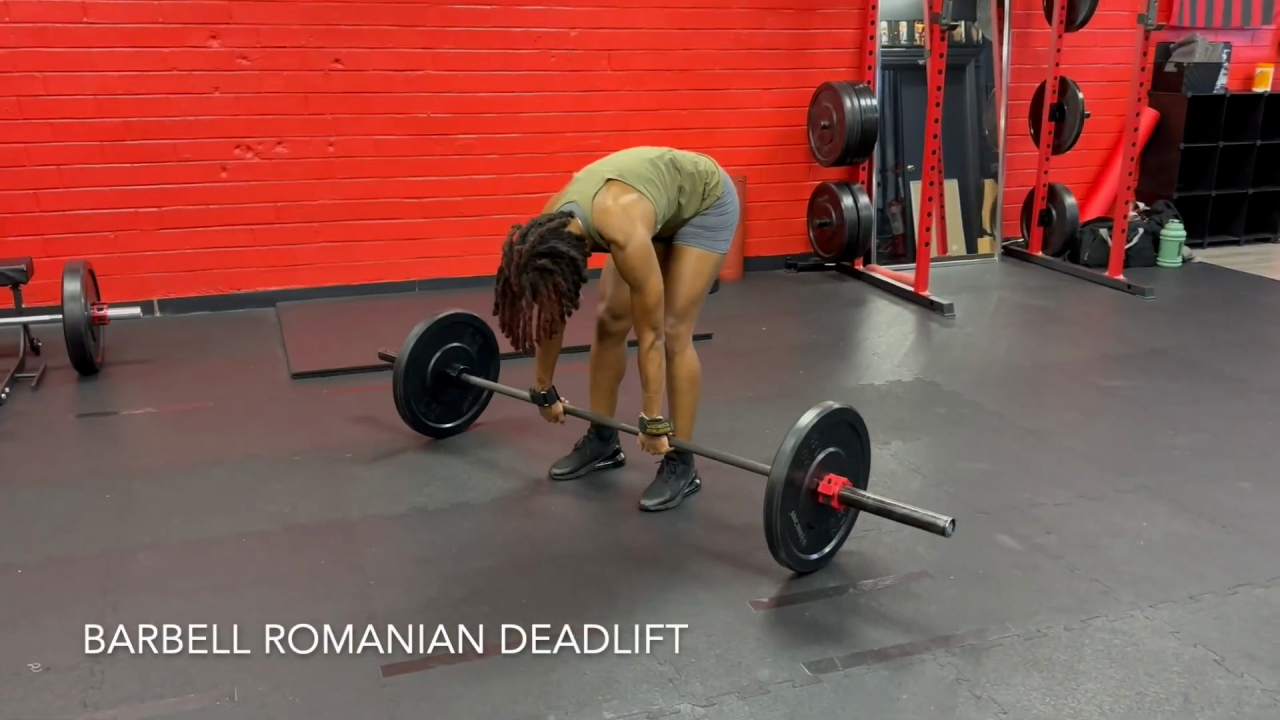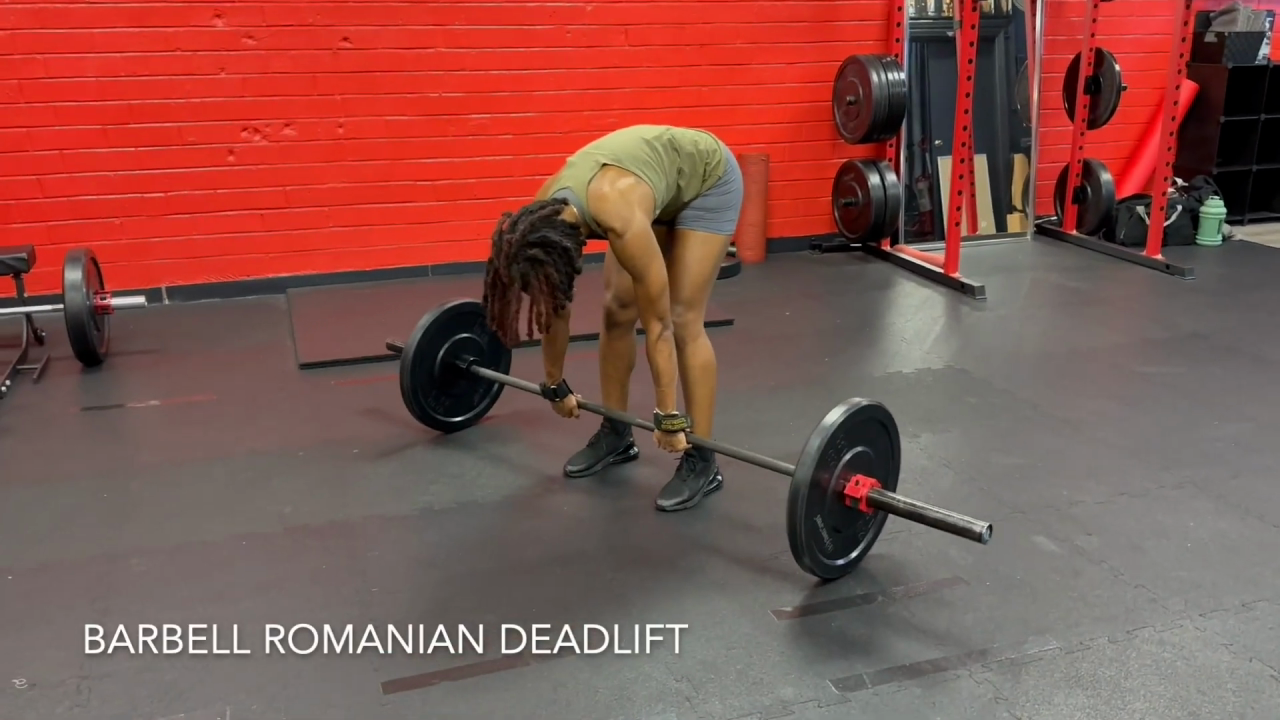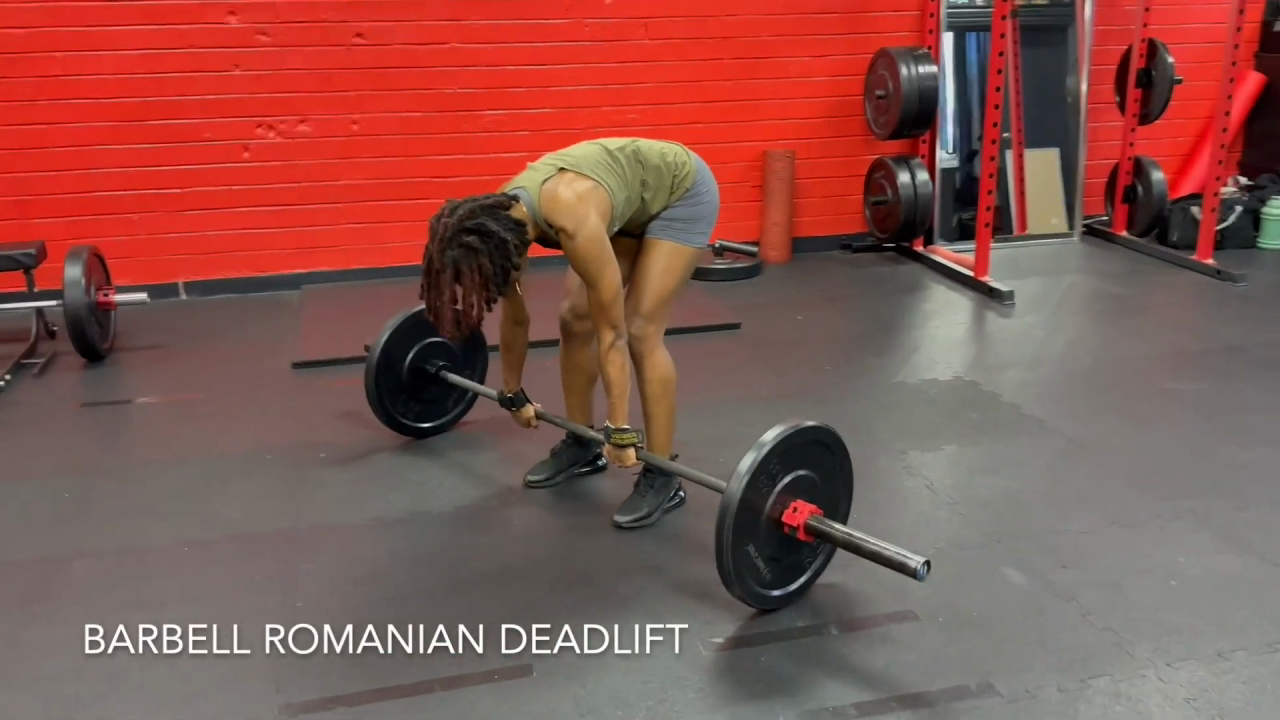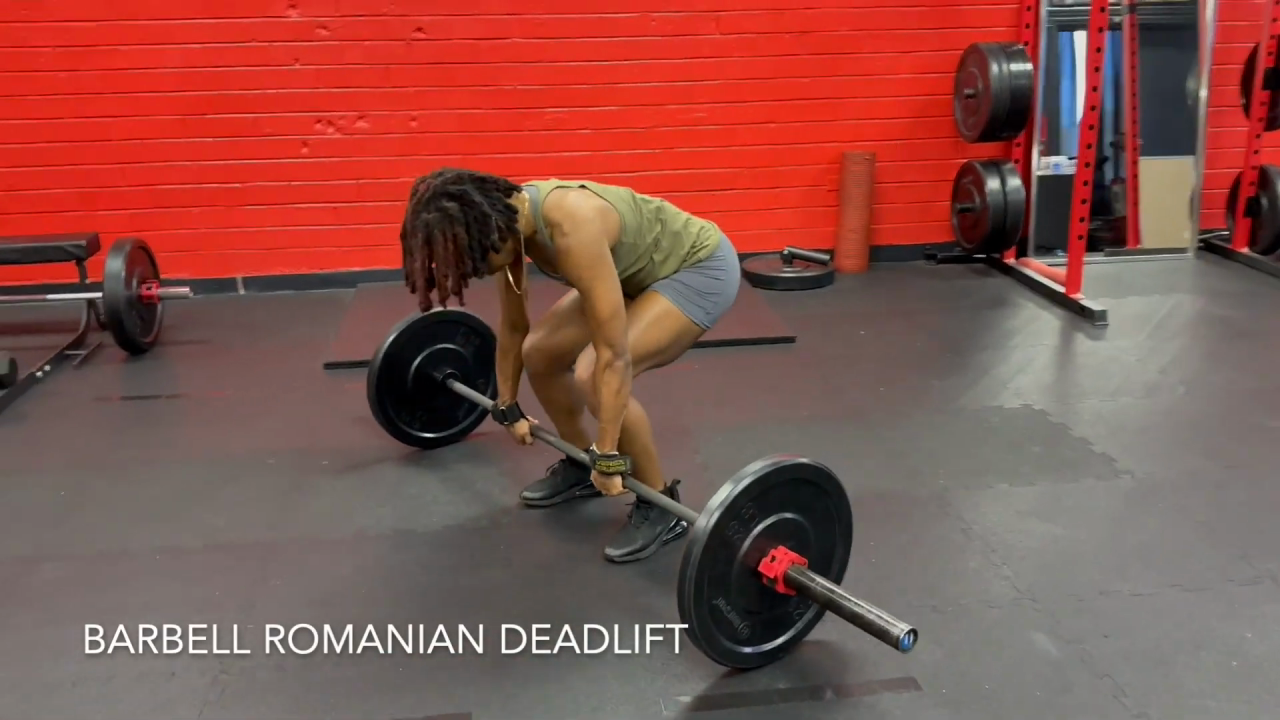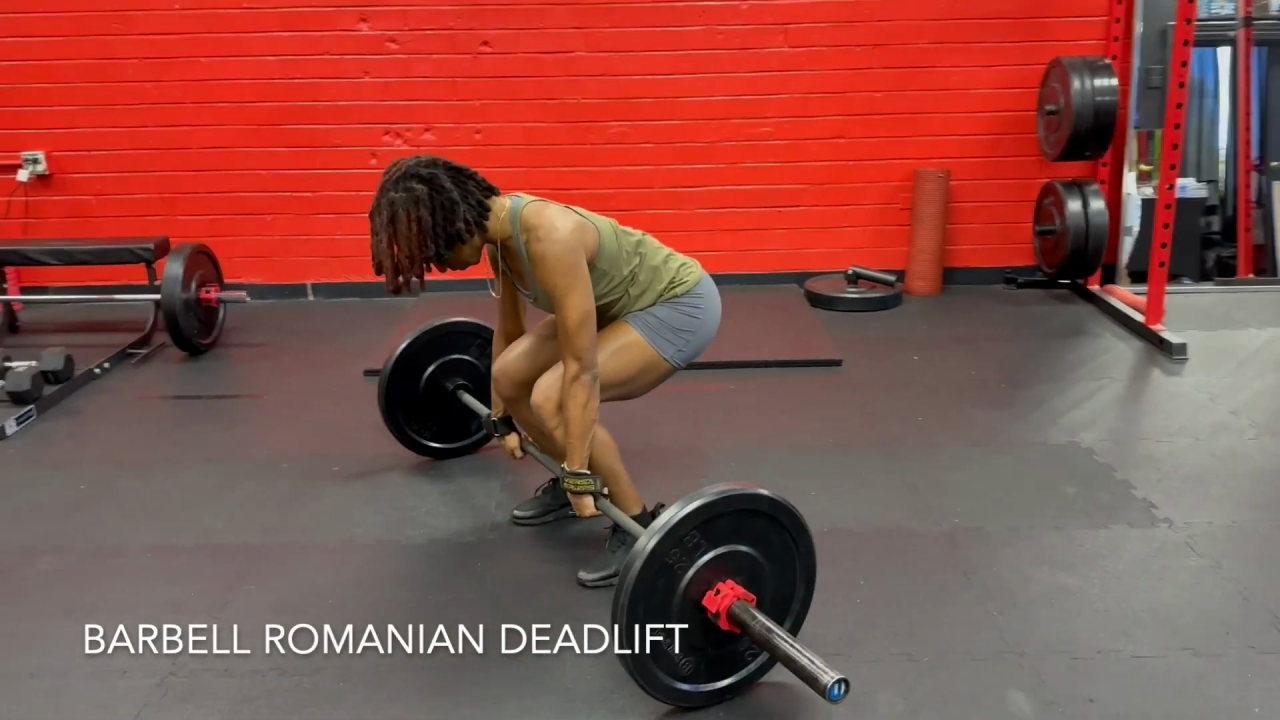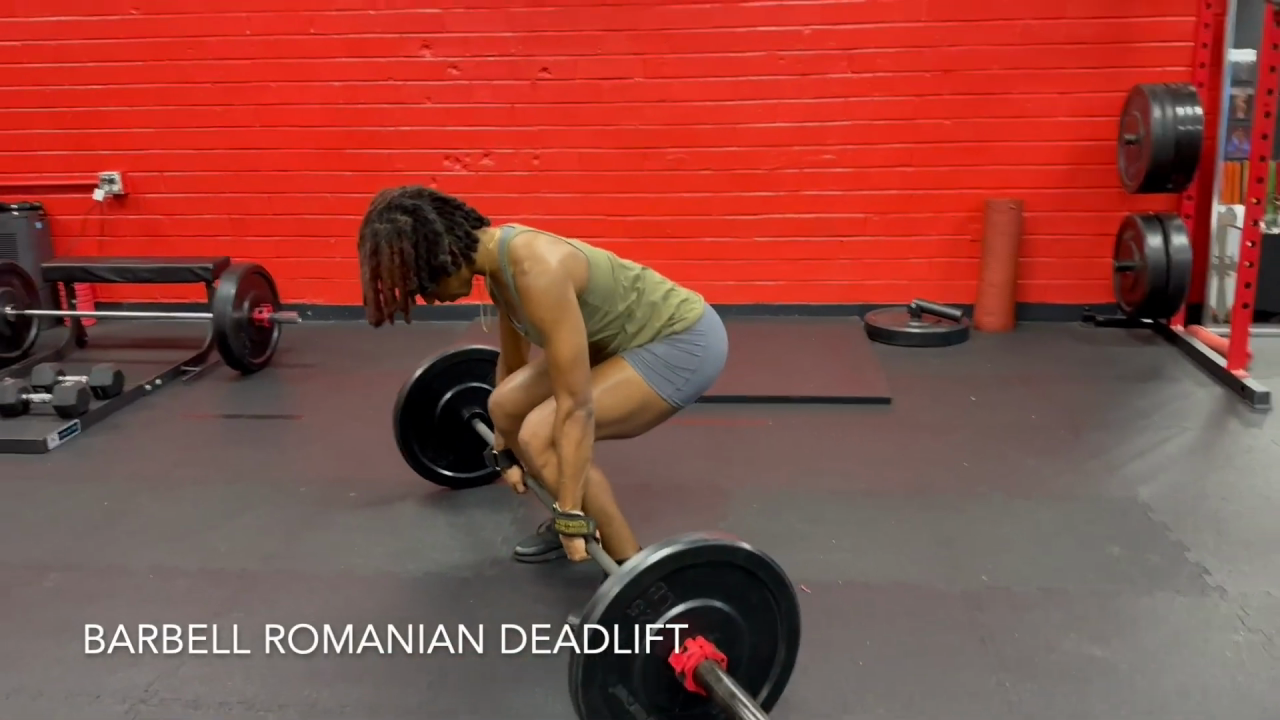
dt=0.7s
person 1, frame 1
left shoulder: (622, 230)
right shoulder: (552, 228)
left elbow: (651, 332)
right elbow: (550, 316)
left wrist: (654, 422)
left hip: (707, 201)
right hip: (663, 201)
left knee: (672, 330)
right knee: (609, 320)
right ankle: (602, 440)
person 1, frame 2
left shoulder: (619, 215)
right shoulder: (545, 218)
left elbow: (658, 324)
right elbow: (554, 308)
left wrist: (668, 417)
right wrist: (554, 385)
left hip: (709, 179)
right hip: (662, 181)
left knee: (681, 318)
right knee: (617, 310)
left ankle: (702, 461)
right ankle: (615, 434)
person 1, frame 3
left shoulder: (571, 220)
right shoulder: (500, 218)
left elbow: (612, 332)
right elbow: (514, 317)
left wrist: (619, 431)
right wrist: (513, 394)
left hip: (682, 192)
right hip: (633, 198)
left knee: (639, 330)
right knee: (575, 319)
left ankle: (663, 477)
right ankle: (581, 446)
person 1, frame 4
left shoulder: (572, 228)
right shoulder: (509, 217)
left elbow: (614, 354)
right elbow: (512, 325)
left wrist: (608, 457)
right wrist: (507, 407)
left hip: (702, 268)
right hip: (640, 270)
left knee: (592, 375)
right knee: (538, 352)
left ankle: (660, 504)
right ankle: (580, 465)
person 1, frame 5
left shoulder: (548, 240)
right shoulder: (497, 229)
left elbow: (582, 369)
right elbow: (508, 331)
left wrist: (579, 473)
right wrist: (500, 418)
left hip: (681, 303)
right hip: (621, 302)
left knee: (550, 399)
right knee: (509, 377)
left ankle: (640, 527)
right ankle: (569, 487)
person 1, frame 6
left shoulder: (536, 271)
right shoulder: (496, 256)
left elbow: (576, 405)
right elbow: (511, 360)
left wrist: (571, 516)
right wrist: (505, 452)
left hip: (685, 340)
left knee: (542, 437)
right knee: (505, 406)
right ankle: (581, 519)
